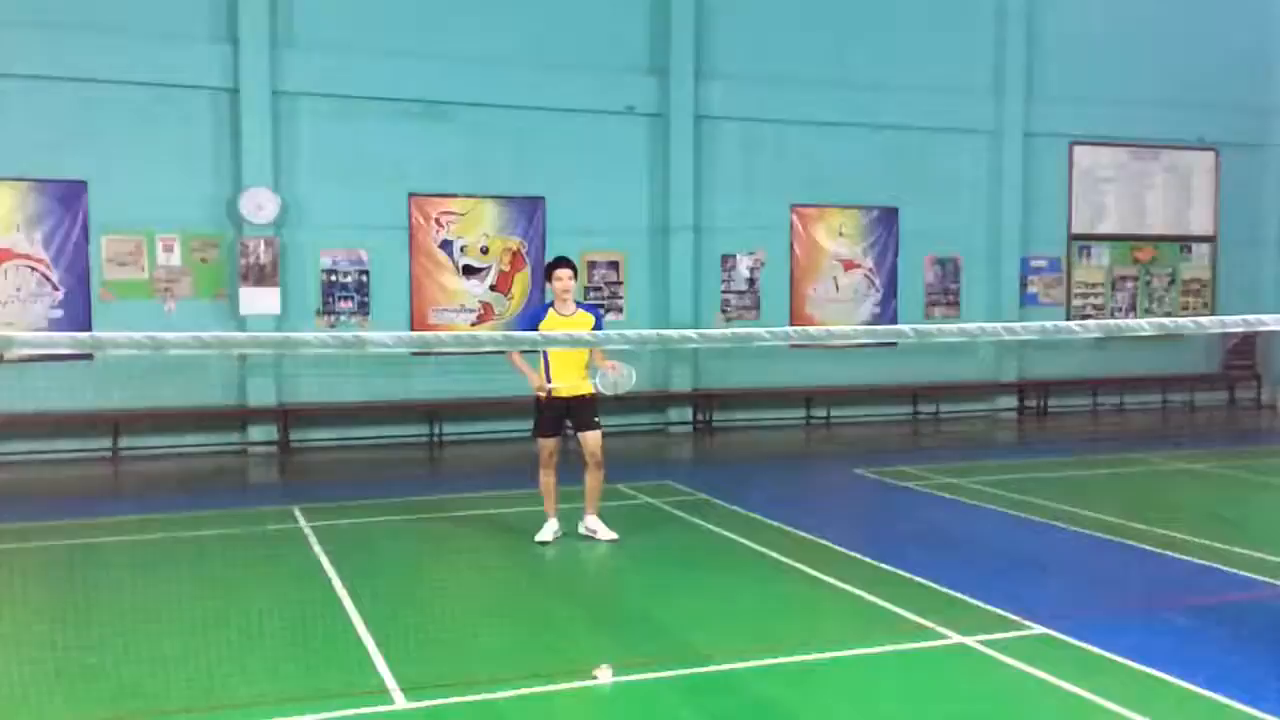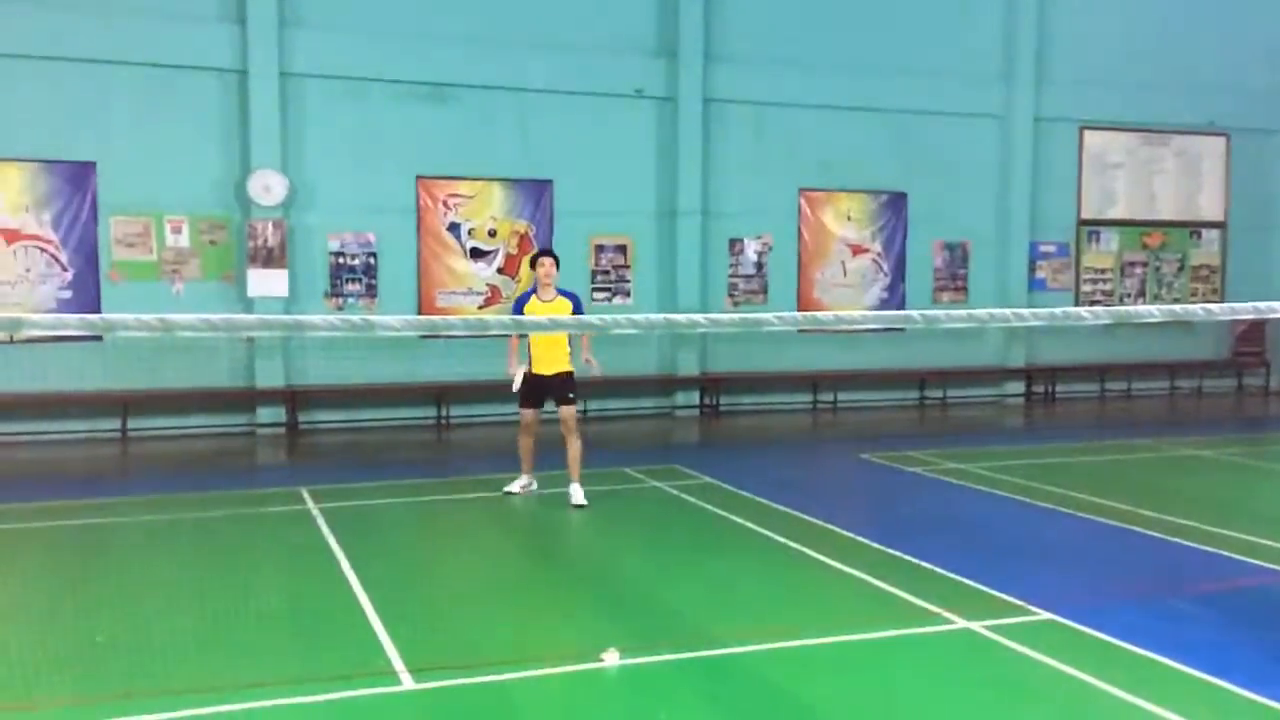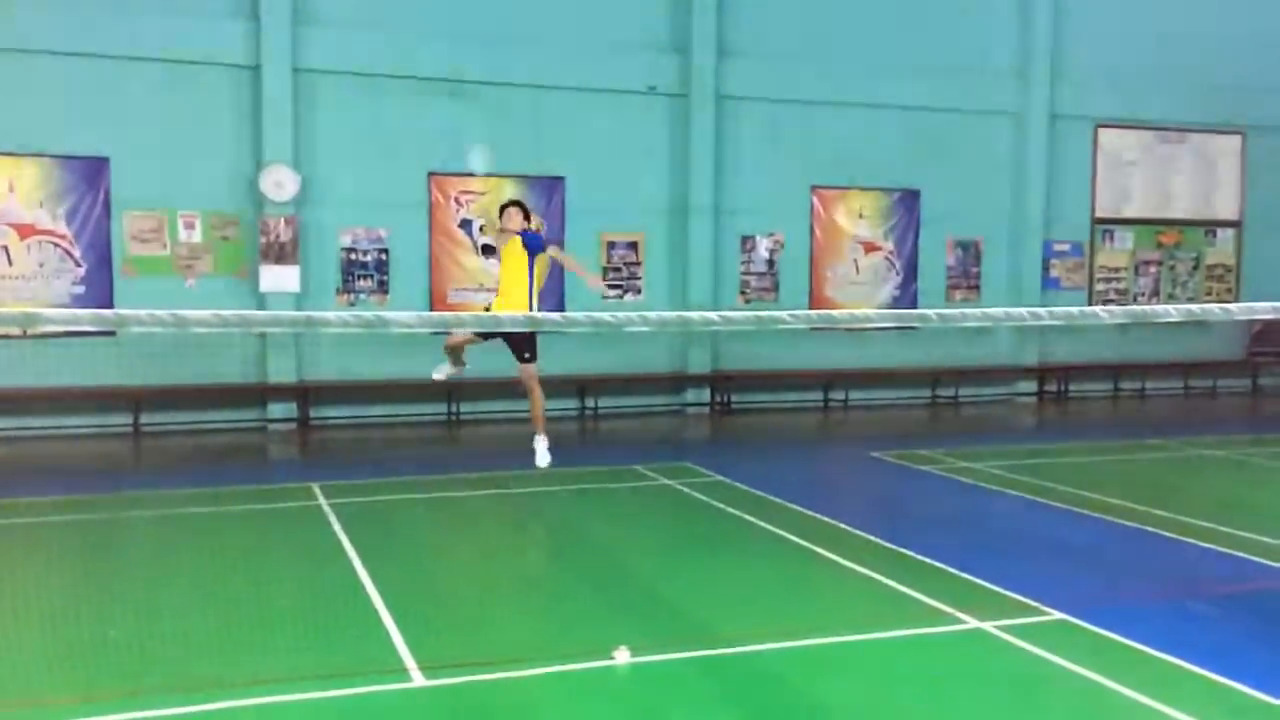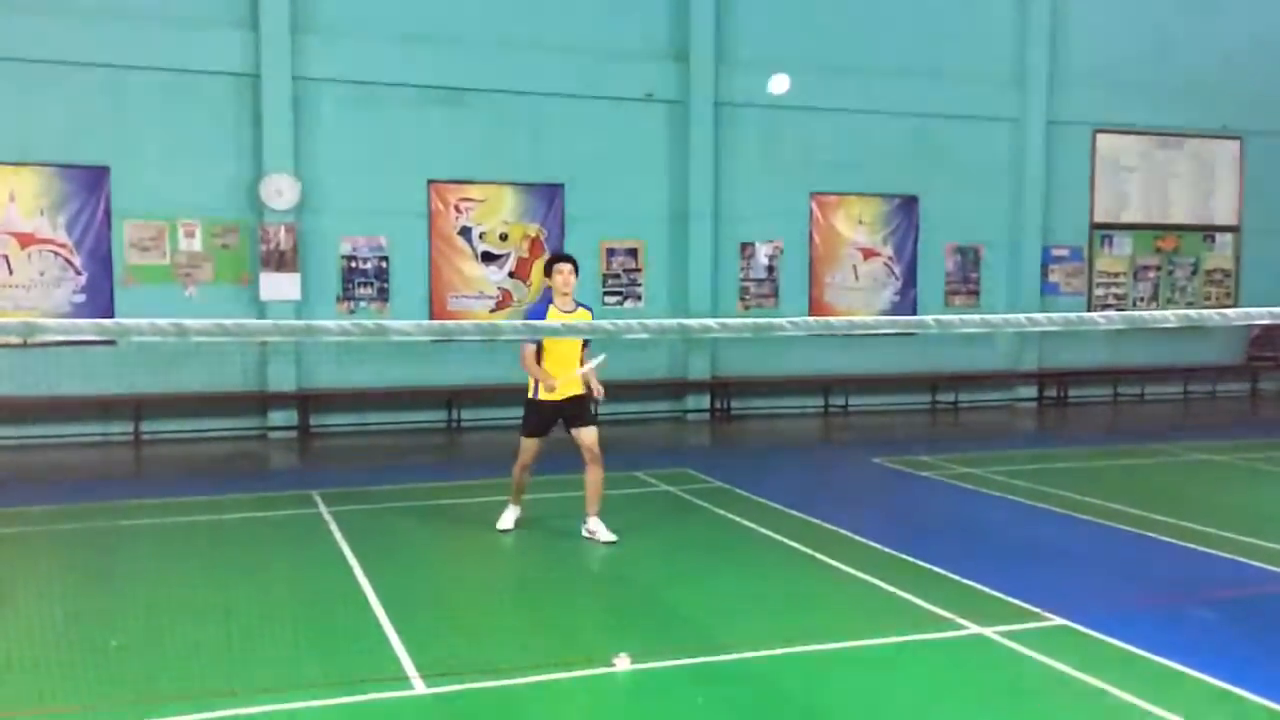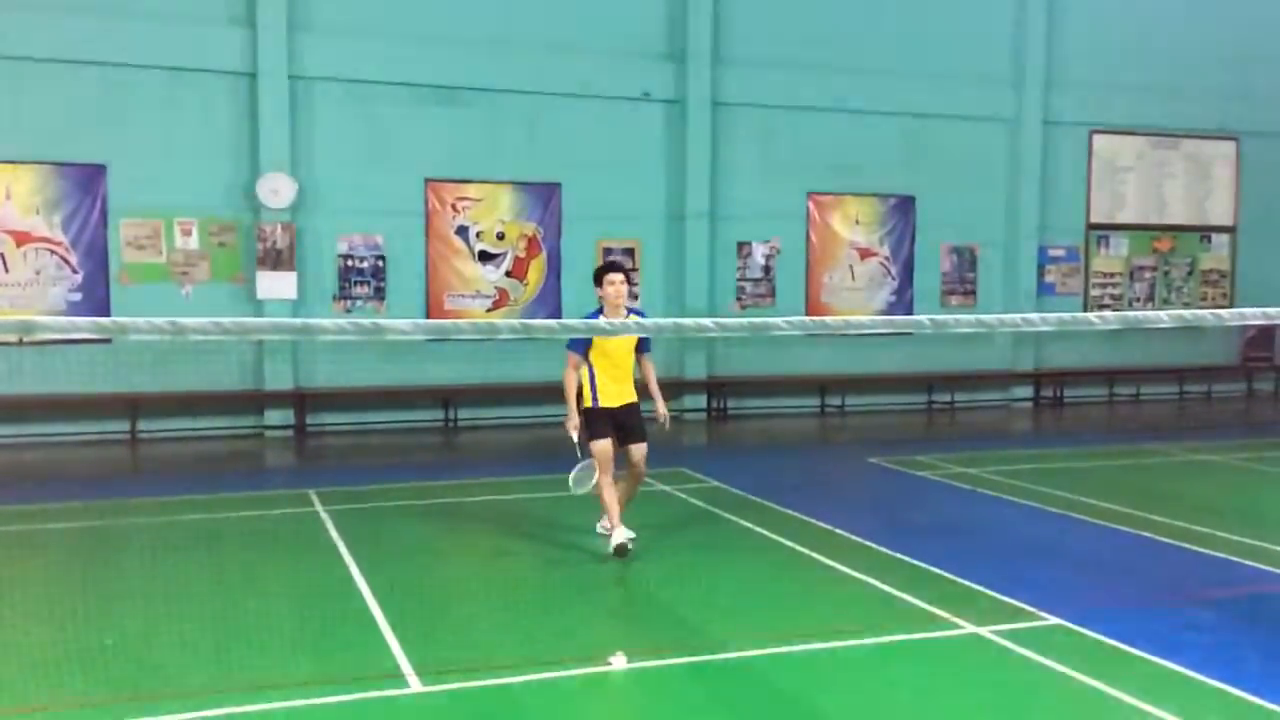
dt=1s
person 1, frame 1
left shoulder: (592, 315)
right shoulder: (538, 317)
right elbow: (514, 350)
left wrist: (605, 364)
right wrist: (531, 376)
left hip: (583, 394)
right hip: (550, 396)
left knee: (595, 456)
right knee: (547, 459)
left ankle: (591, 519)
right ankle: (552, 521)
person 1, frame 2
left shoulder: (571, 300)
right shoulder: (523, 301)
left elbow: (583, 330)
right elbow: (515, 333)
left wrist: (586, 352)
right wrist: (514, 359)
left hip: (562, 372)
right hip: (534, 373)
left knee: (570, 427)
right knee: (526, 426)
left ankle: (575, 487)
right ankle: (527, 478)
person 1, frame 3
left shoulder: (526, 239)
right shoulder: (508, 244)
left elbow: (556, 253)
left wrist: (585, 275)
right hip: (497, 314)
left knee: (530, 383)
right knee: (452, 343)
left ankle: (540, 437)
right ankle: (456, 366)
person 1, frame 4
left shoulder: (586, 314)
right shoulder: (538, 313)
right elbow: (526, 358)
left wrist: (593, 381)
right wrist: (546, 379)
left hip: (576, 395)
right hip: (543, 397)
left knee: (593, 453)
right knee: (526, 459)
left ankle: (591, 521)
right ankle: (514, 505)
person 1, frame 5
left shoulder: (640, 321)
right elbow: (572, 369)
left wrist: (658, 399)
right wrist: (572, 413)
left hip: (628, 404)
right hip: (596, 405)
left knee: (638, 468)
right knee: (605, 465)
left ankle: (610, 519)
right ankle: (616, 533)
